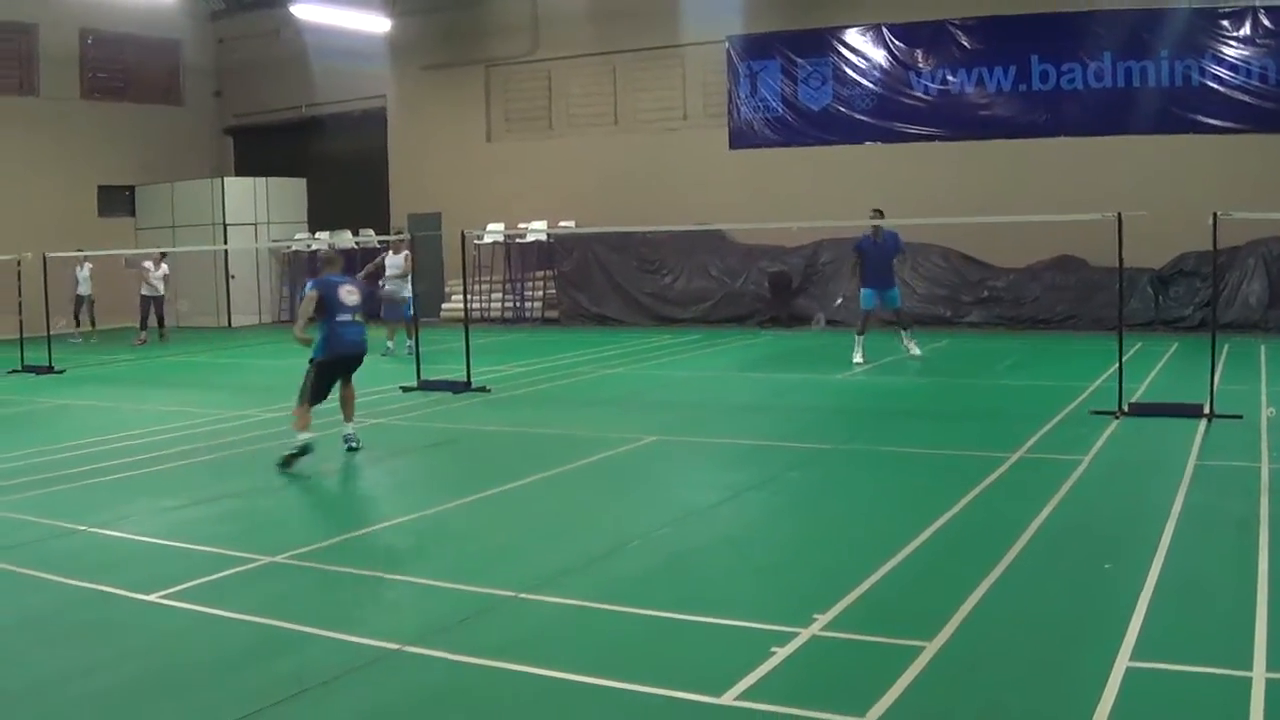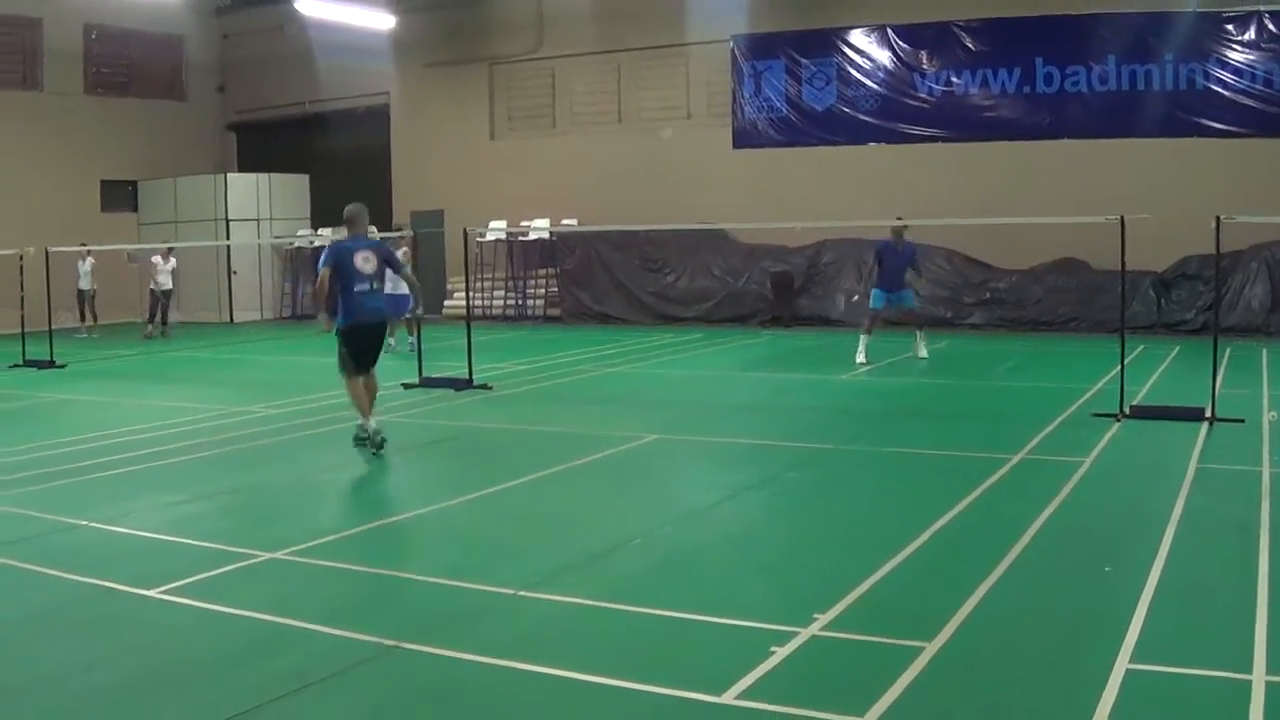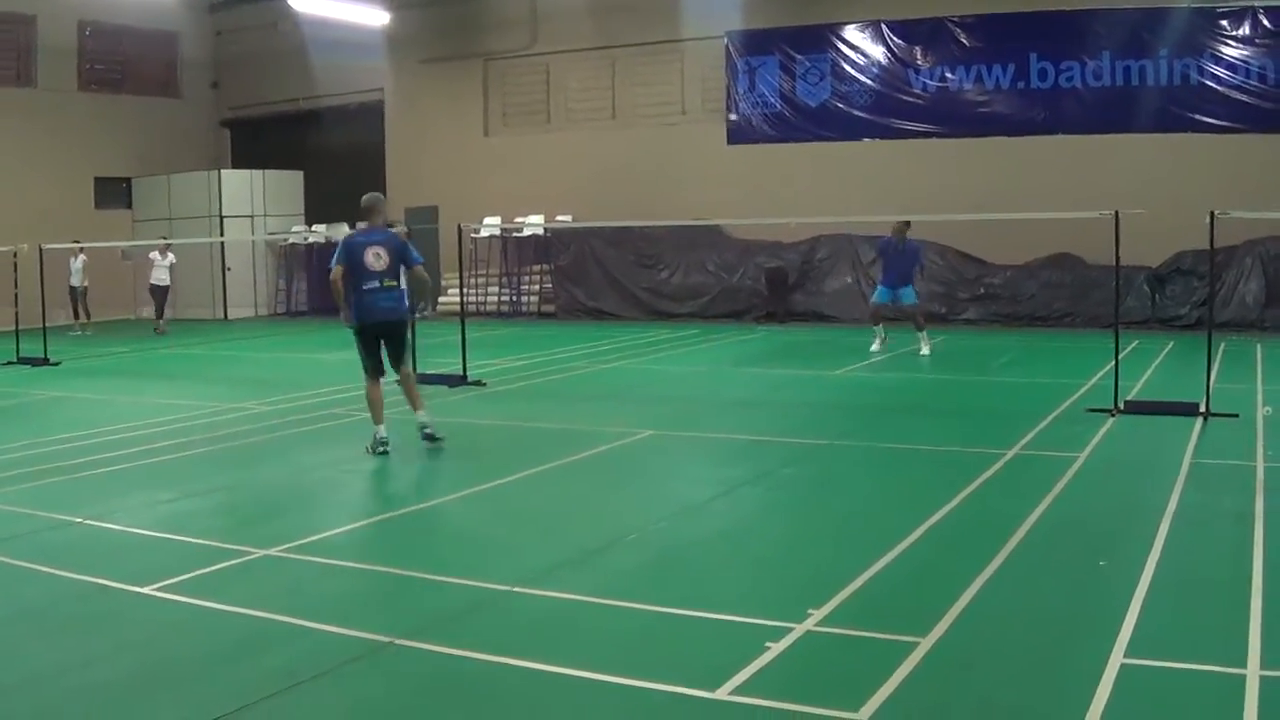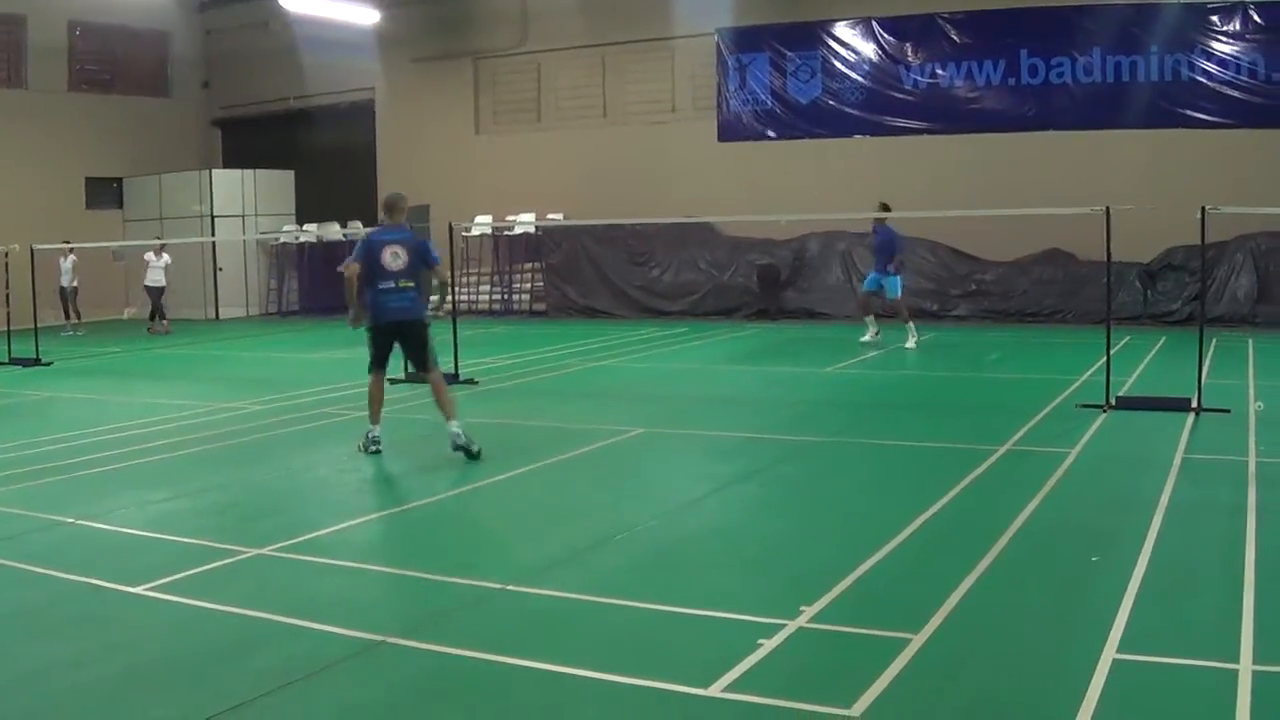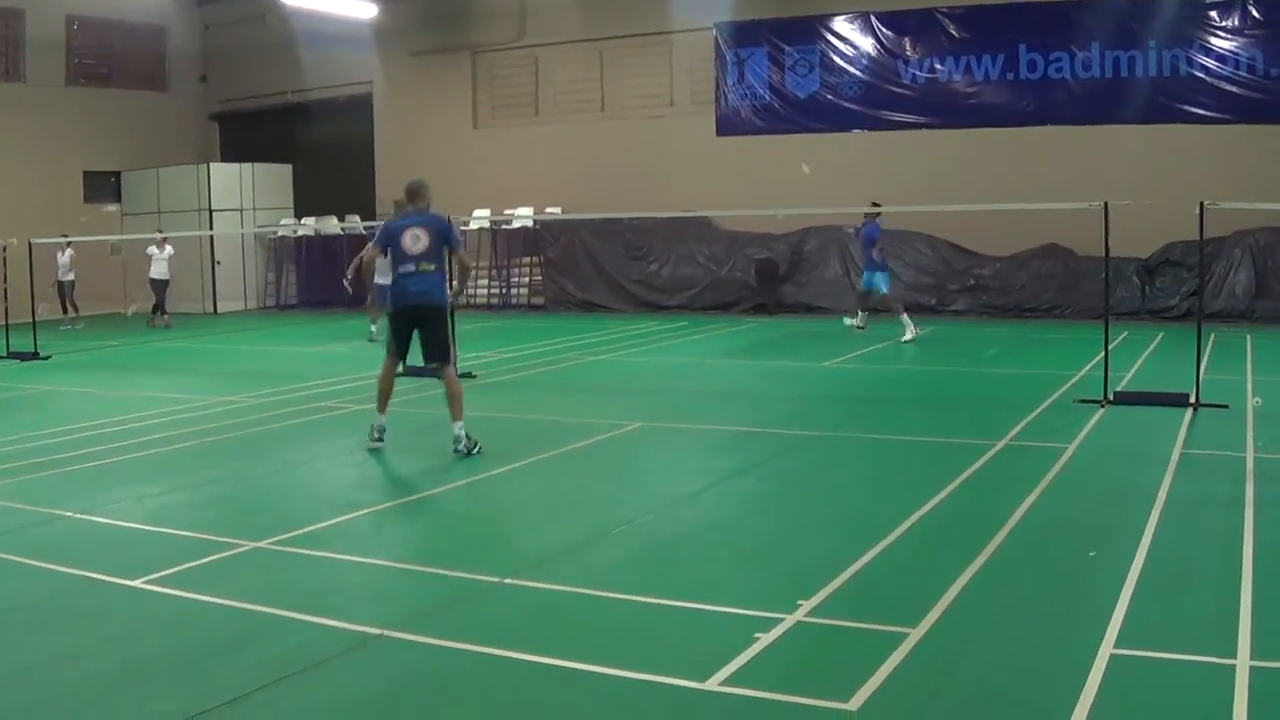
dt=0.2s
person 1, frame 1
left shoulder: (319, 281)
right shoulder: (356, 284)
left elbow: (310, 298)
left wrist: (299, 328)
left hip: (334, 348)
right hip: (359, 346)
left knee: (304, 405)
right knee: (346, 383)
left ankle: (302, 441)
right ankle: (350, 433)
person 1, frame 2
left shoulder: (335, 248)
right shoulder: (380, 247)
left elbow: (322, 280)
right elbow: (409, 278)
left wrist: (324, 312)
right wrist: (417, 302)
left hip: (351, 320)
right hip: (379, 317)
left knee: (352, 376)
right knee: (368, 371)
left ankle: (369, 428)
right ankle: (367, 425)
person 1, frame 3
left shoulder: (349, 242)
right shoulder: (397, 240)
left elbow: (335, 278)
right elbow: (422, 278)
left wrist: (345, 309)
left hip: (365, 317)
right hip: (396, 314)
left knee: (372, 377)
right knee: (404, 369)
left ankle: (381, 436)
right ankle: (423, 423)
person 1, frame 4
left shoulder: (370, 240)
right shoulder: (418, 240)
left elbow: (350, 275)
right elbow: (442, 278)
left wrist: (355, 308)
left hip: (380, 317)
right hip: (413, 316)
left knee: (377, 374)
right knee: (433, 374)
left ankle: (373, 436)
right ankle: (456, 434)
person 1, frame 5
left shoulder: (391, 226)
right shoulder: (441, 224)
left elbow: (368, 258)
right elbow: (464, 262)
right wrist: (460, 287)
left hip: (401, 302)
right hip: (434, 301)
left knee: (391, 363)
right knee: (446, 368)
left ankle: (379, 426)
right ankle: (459, 435)
